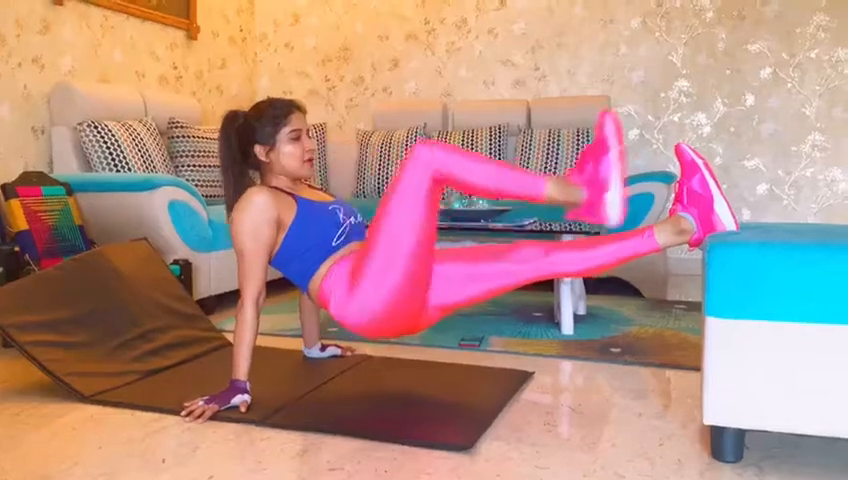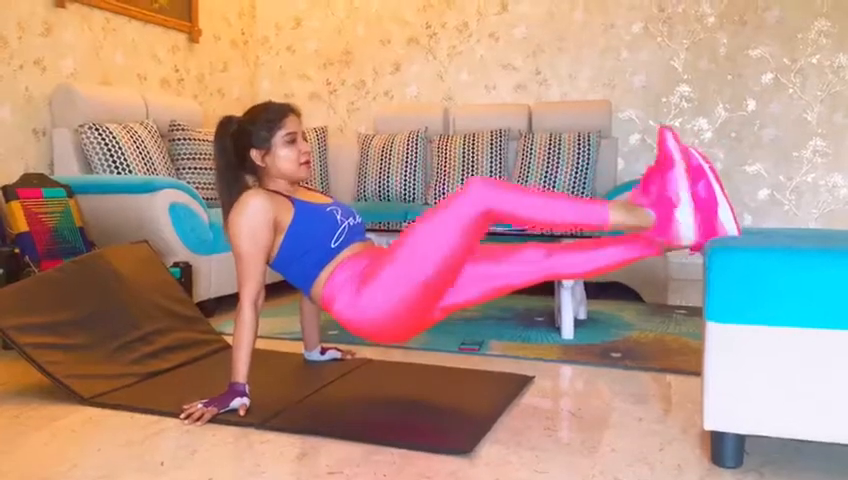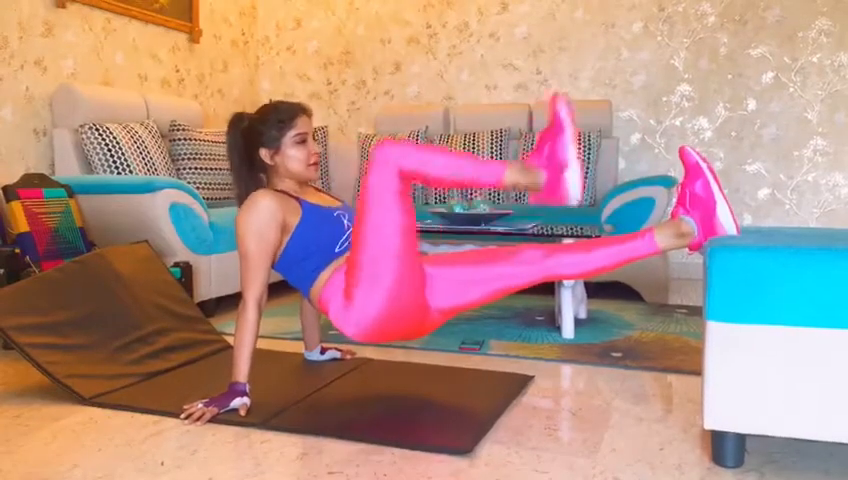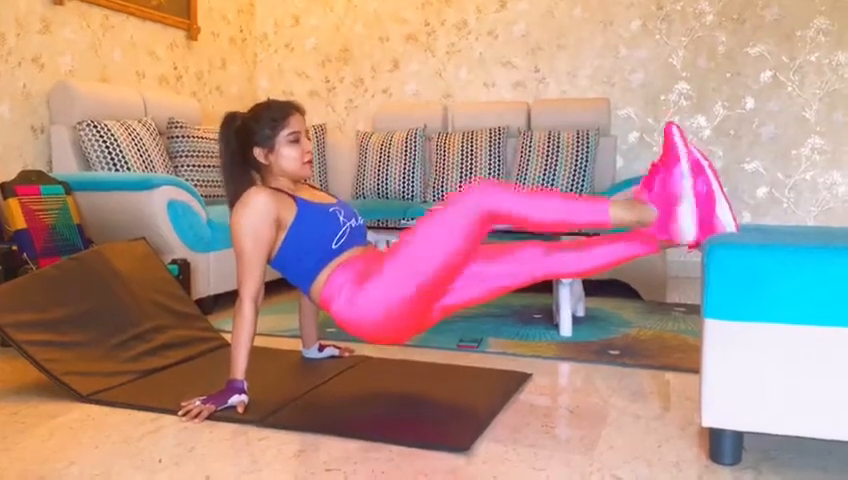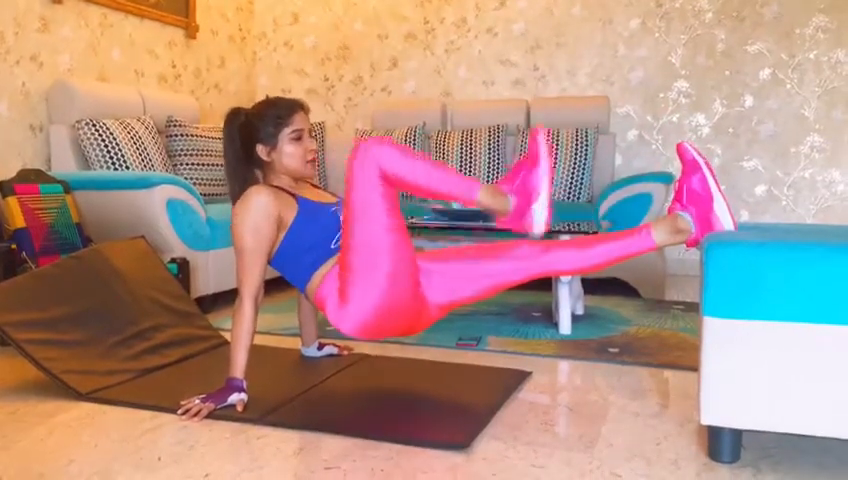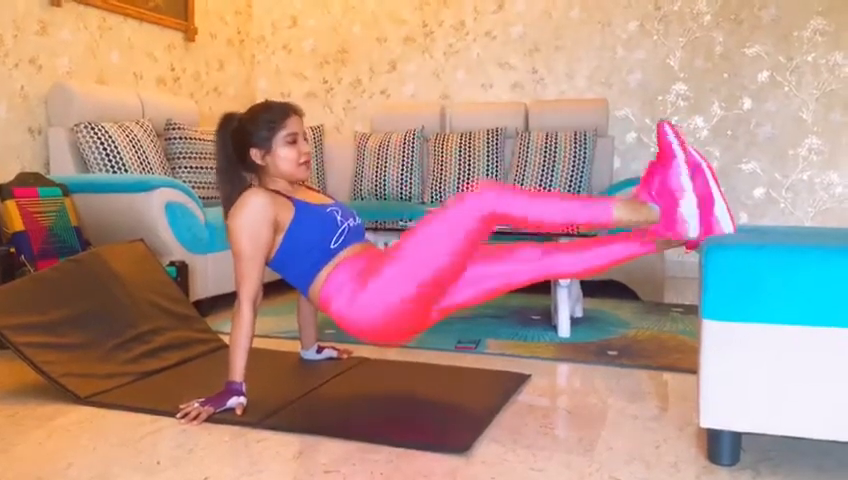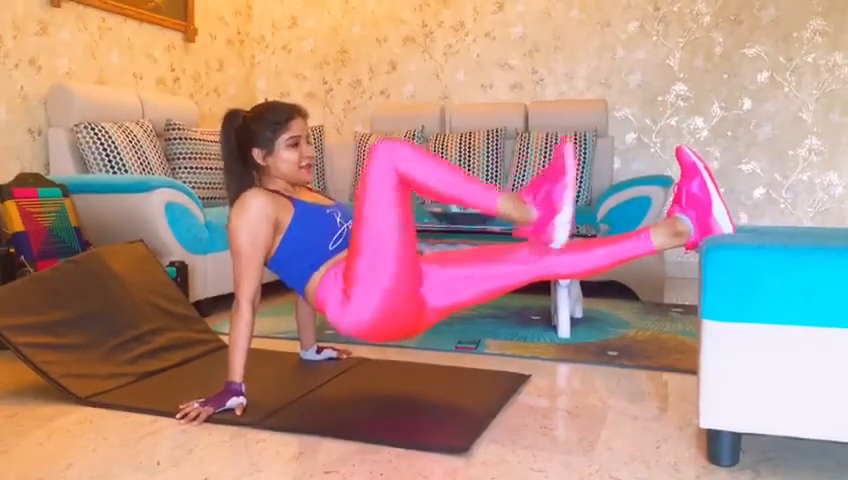
dt=0.7s
person 1, frame 1
left shoulder: (305, 194)
right shoulder: (259, 204)
right elbow: (251, 295)
left wrist: (314, 346)
right wrist: (237, 386)
left hip: (403, 294)
right hip: (371, 298)
left knee: (536, 255)
right knee: (424, 155)
left ankle: (682, 225)
right ankle: (575, 191)
person 1, frame 2
left shoulder: (303, 195)
right shoulder: (256, 207)
right elbow: (250, 298)
left wrist: (314, 348)
right wrist: (236, 388)
left hip: (402, 292)
right hip: (374, 300)
left knee: (532, 256)
right knee: (479, 192)
left ankle: (672, 228)
right ankle: (646, 213)
person 1, frame 3
left shoulder: (311, 196)
right shoulder: (264, 207)
right elbow: (252, 298)
left wrist: (314, 349)
right wrist: (237, 388)
left hip: (405, 296)
right hip: (372, 305)
left knee: (538, 257)
right knee: (389, 153)
left ankle: (682, 229)
right ankle: (535, 175)
person 1, frame 4
left shoulder: (306, 193)
right shoulder: (258, 204)
right elbow: (249, 296)
left wrist: (312, 346)
right wrist: (234, 386)
left hip: (401, 294)
right hip: (372, 302)
left knee: (532, 256)
right knee: (480, 196)
left ankle: (667, 225)
right ankle: (650, 210)
person 1, frame 5
left shoulder: (306, 191)
right shoulder: (259, 202)
right elbow: (249, 296)
left wrist: (312, 345)
right wrist: (233, 384)
left hip: (402, 294)
right hip: (368, 302)
left knee: (535, 255)
right knee: (371, 151)
left ankle: (680, 226)
right ankle: (507, 202)
person 1, frame 6
left shoulder: (303, 193)
right shoulder: (256, 206)
right elbow: (248, 299)
left wrist: (311, 347)
right wrist: (233, 387)
left hip: (399, 294)
right hip: (372, 302)
left knee: (536, 258)
right knee: (481, 198)
left ankle: (666, 225)
right ankle: (650, 210)
person 1, frame 7
left shoulder: (303, 194)
right shoulder: (256, 206)
right elbow: (246, 299)
left wrist: (310, 348)
right wrist: (232, 388)
left hip: (401, 295)
right hip: (370, 302)
left knee: (535, 259)
right knee: (390, 153)
left ankle: (679, 229)
right ankle: (528, 212)
